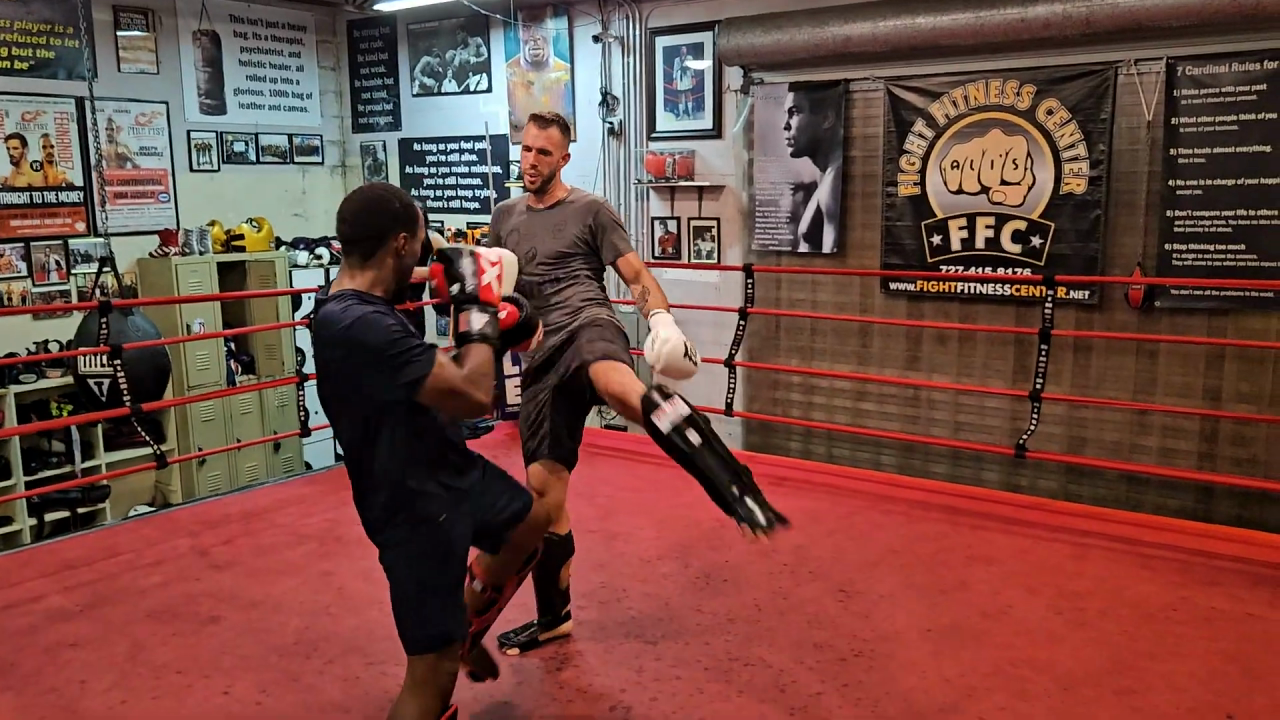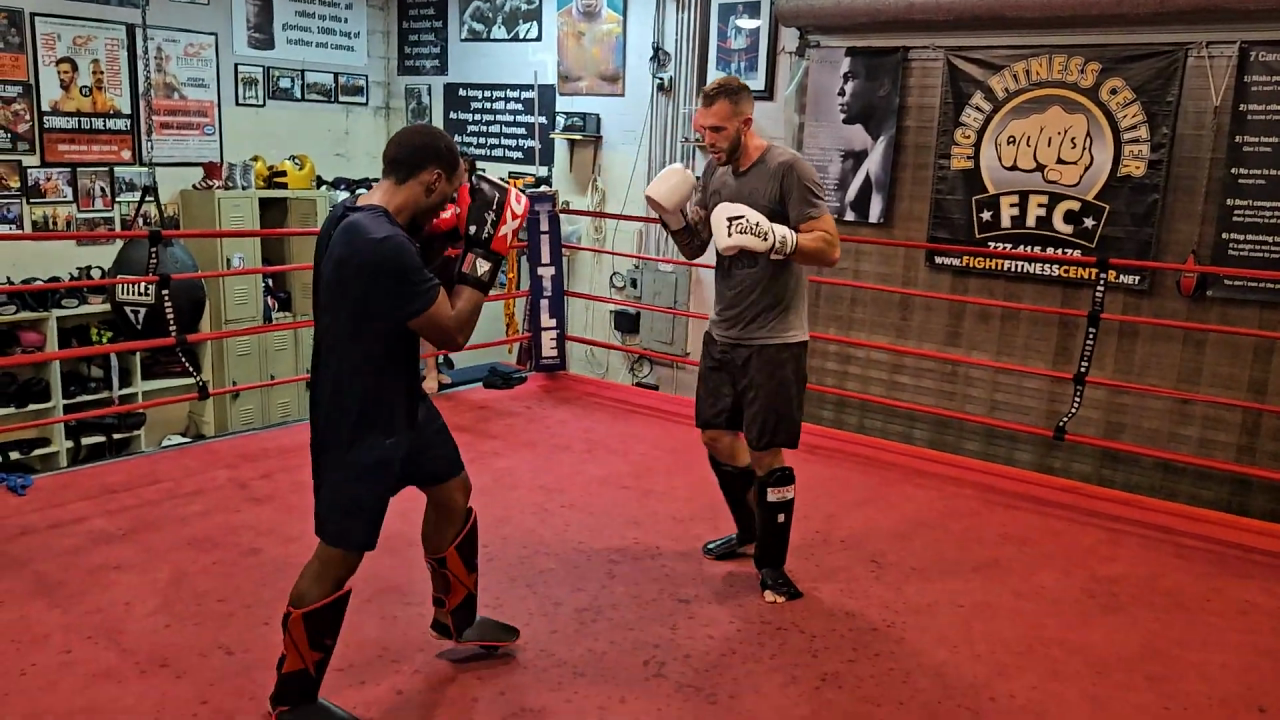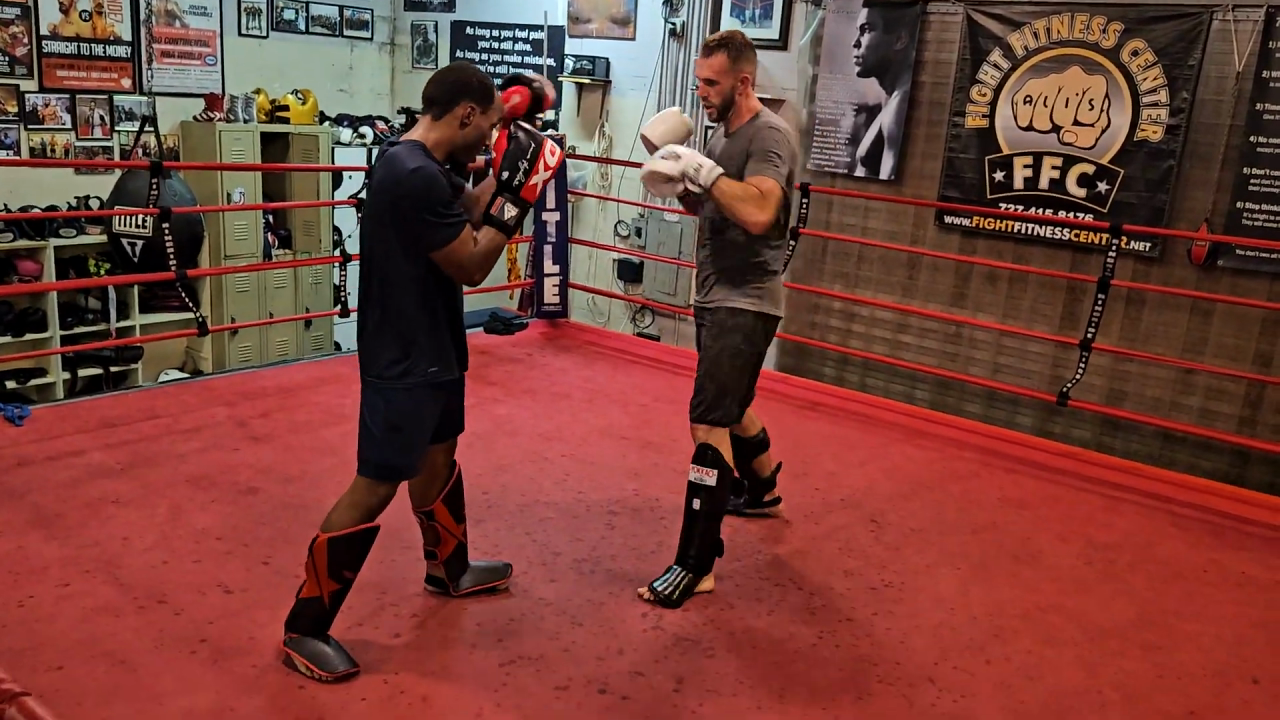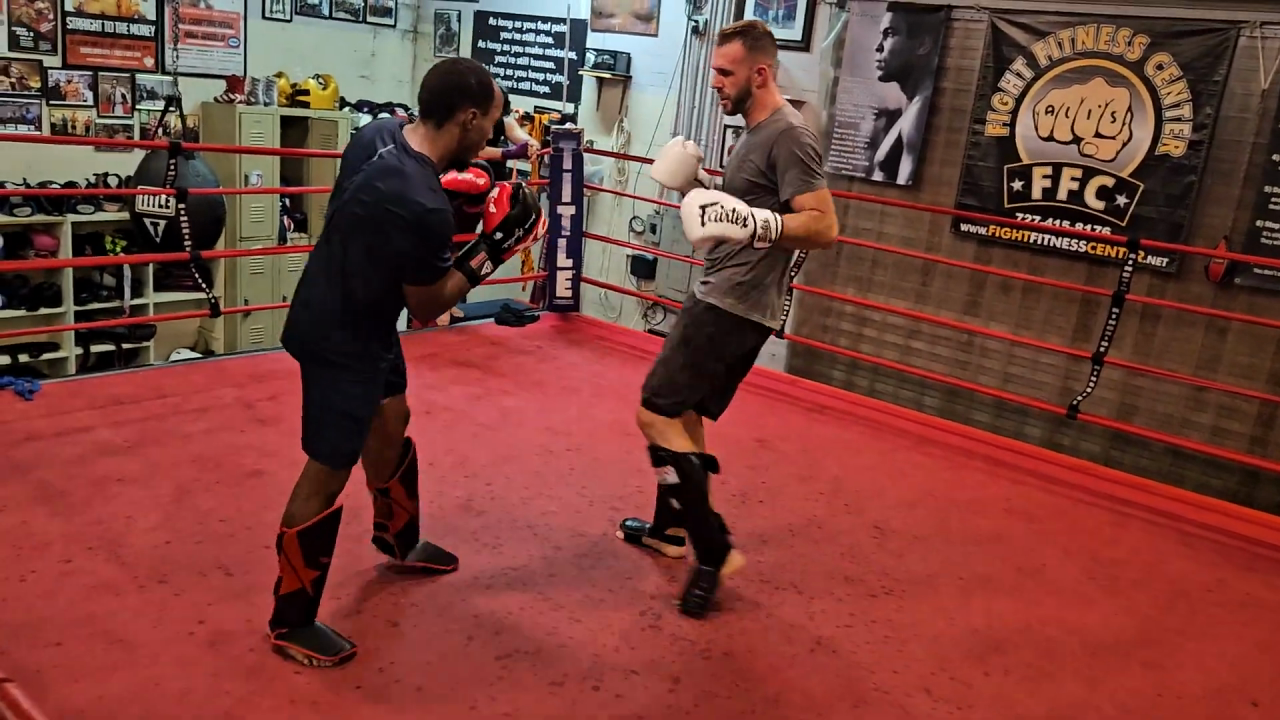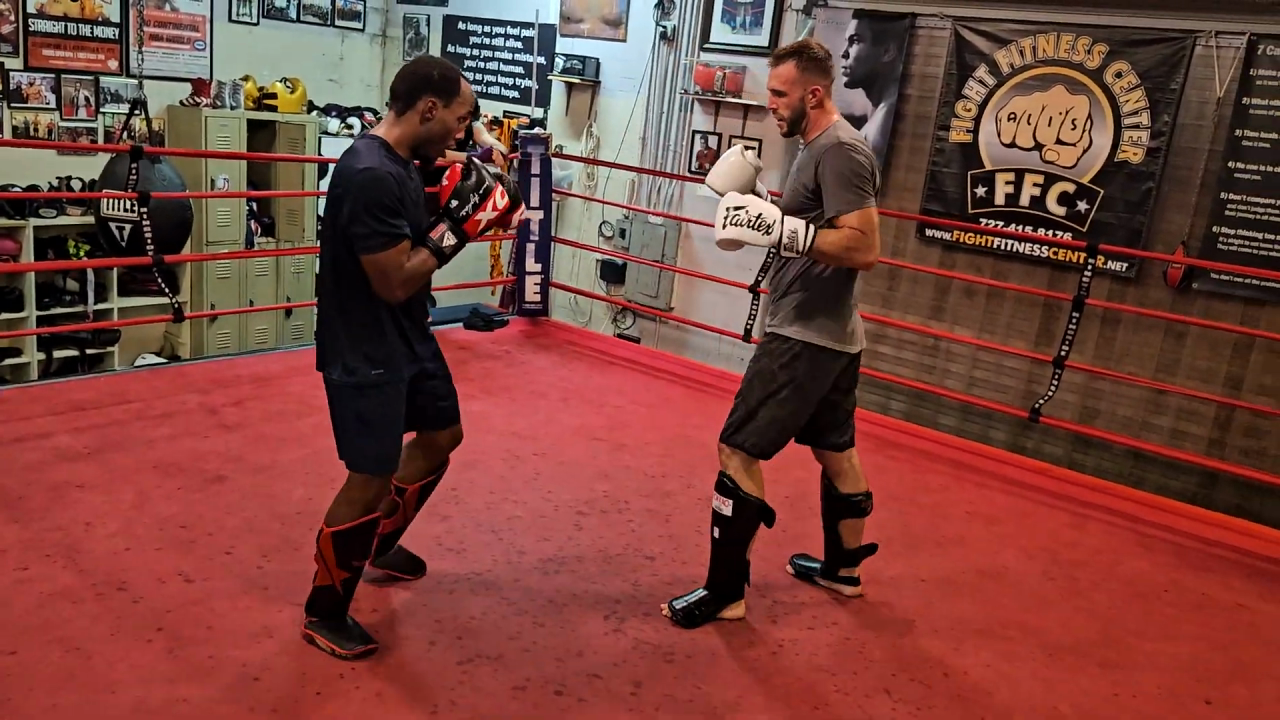
dt=0.7s
person 1, frame 1
left shoulder: (351, 309)
right shoulder: (361, 329)
left elbow: (433, 374)
right elbow: (473, 396)
left wrist: (489, 330)
right wrist: (476, 307)
left hip: (447, 469)
right hip: (418, 502)
left knee: (532, 521)
right knee: (431, 668)
left ankle: (465, 626)
person 1, frame 2
left shoulder: (355, 216)
right shoulder: (382, 246)
right elbow: (454, 331)
left wrist: (436, 234)
right wrist: (486, 247)
left hip: (398, 402)
right hip: (360, 421)
left knee: (452, 490)
right knee: (341, 551)
left ankle: (457, 619)
person 1, frame 3
left shoulder: (417, 160)
right shoulder: (415, 176)
left elbow: (469, 215)
right elbow: (472, 265)
left wrist: (504, 178)
right wrist: (519, 192)
left hip: (431, 342)
right hip: (404, 354)
left knee: (438, 454)
right knee: (376, 485)
left ankle: (448, 568)
right ankle: (306, 626)
person 1, frame 4
left shoulder: (380, 134)
right shoulder: (423, 207)
right elbow: (428, 304)
right wrist: (492, 248)
left hip: (350, 314)
right hip: (345, 339)
left knee: (389, 423)
right knee: (330, 468)
left ankle: (399, 543)
right ankle: (290, 620)
person 1, frame 5
left shoulder: (397, 161)
right shoulder: (370, 175)
right elbow: (396, 281)
left wrist: (466, 213)
right wrist: (457, 224)
left hip: (405, 338)
right hip: (366, 352)
left knee: (442, 435)
right knee: (371, 478)
left ankle: (379, 544)
right ankle: (324, 612)
person 2, frame 1
left shoulder: (591, 210)
right shoulder: (506, 215)
left elbow: (636, 276)
left wrist: (662, 320)
left hip: (588, 331)
right hip: (542, 363)
left knee: (618, 384)
right knee: (543, 485)
left ankle: (737, 493)
right ankle: (551, 614)
person 2, frame 2
left shoulder: (789, 169)
right shoulder: (715, 170)
left elbow: (829, 248)
right elbow: (694, 247)
left wrist: (769, 236)
right wrist: (673, 217)
left hip: (774, 340)
right hip: (723, 335)
left knee: (766, 452)
right knee: (717, 439)
left ankle: (772, 564)
right ankle: (748, 531)
person 2, frame 3
left shoulder: (770, 135)
right shoulder: (721, 132)
left elbow: (756, 214)
right elbow: (701, 204)
left wrist: (698, 169)
right wrist: (668, 168)
left hip: (745, 303)
right hip: (714, 297)
left knee: (708, 427)
right knee: (732, 405)
left ankle: (696, 563)
right ankle: (761, 489)
person 2, frame 4
left shoulder: (788, 135)
right shoulder: (755, 131)
left elbow: (823, 227)
left wrist: (748, 220)
right wrist: (697, 194)
left hip: (734, 305)
right hip: (720, 299)
left knee: (656, 415)
right knee: (684, 415)
left ankle: (714, 551)
right ankle: (672, 528)
person 2, frame 5
left shoulder: (838, 150)
right shoulder: (821, 147)
left elbow: (862, 248)
left wrist: (776, 227)
right wrist: (756, 204)
left hip: (807, 336)
right hip: (831, 334)
left knee: (739, 452)
right knee: (834, 450)
left ankle: (725, 591)
right ankle: (844, 567)
